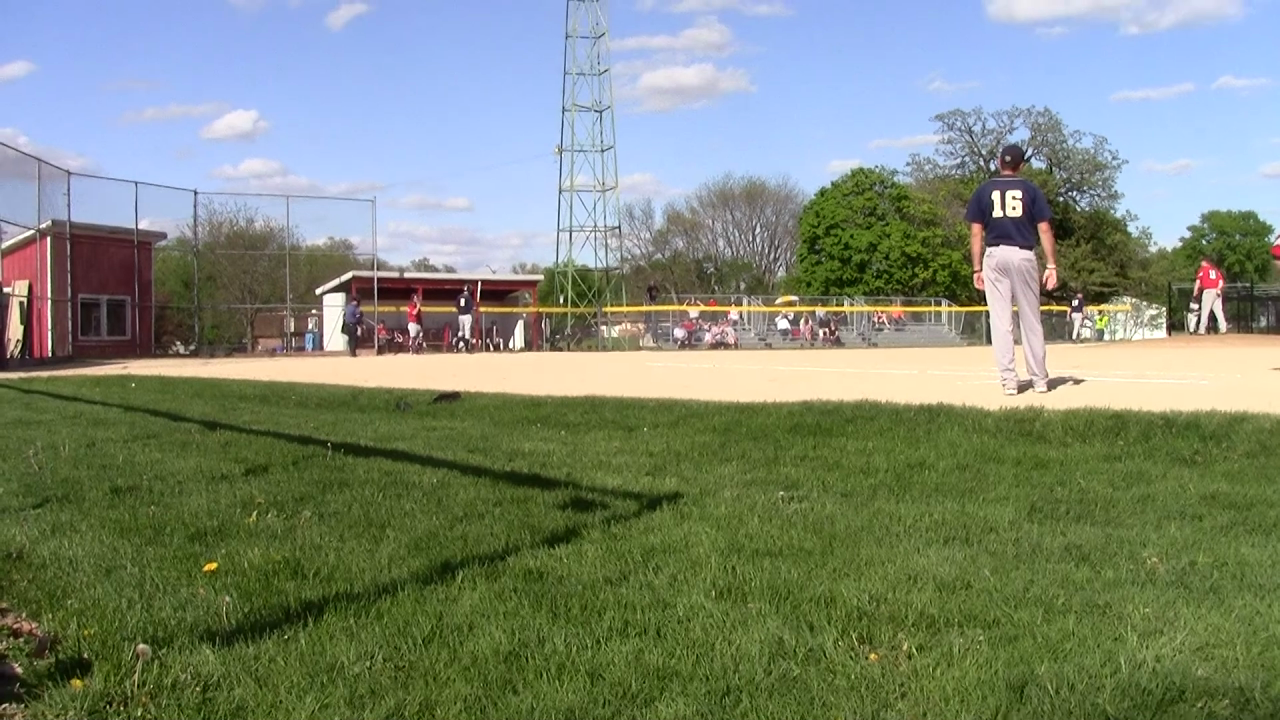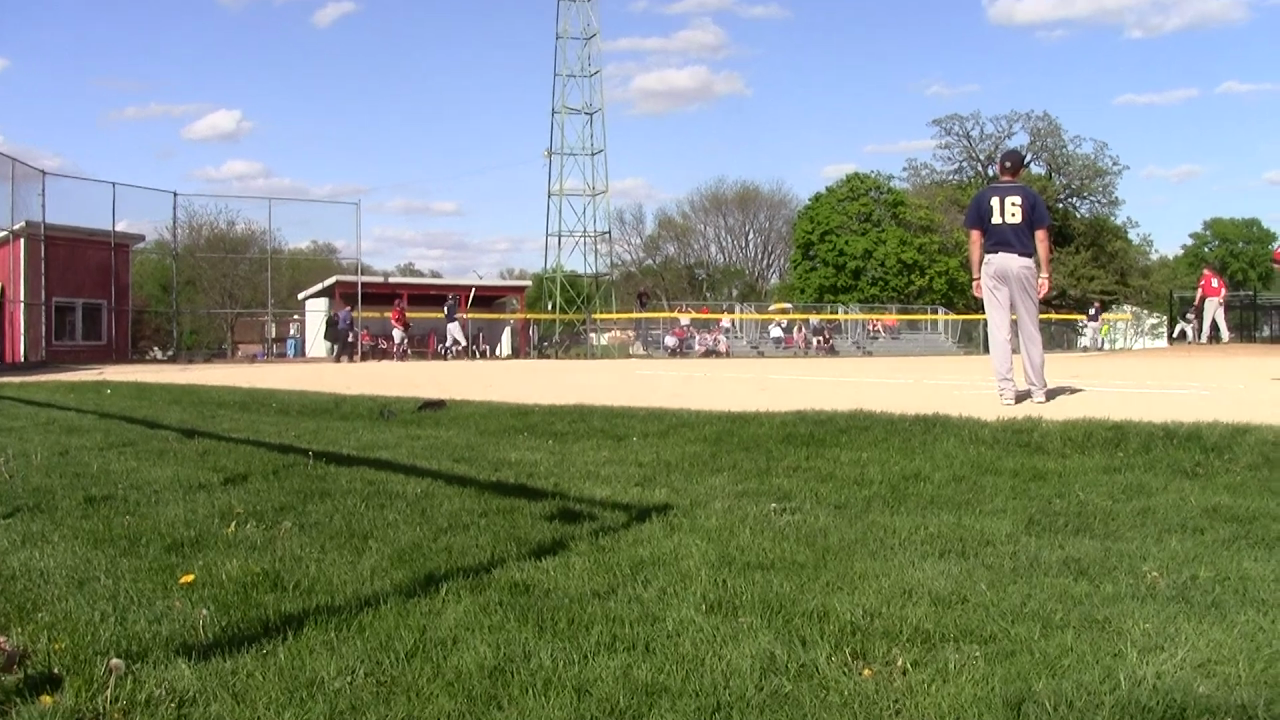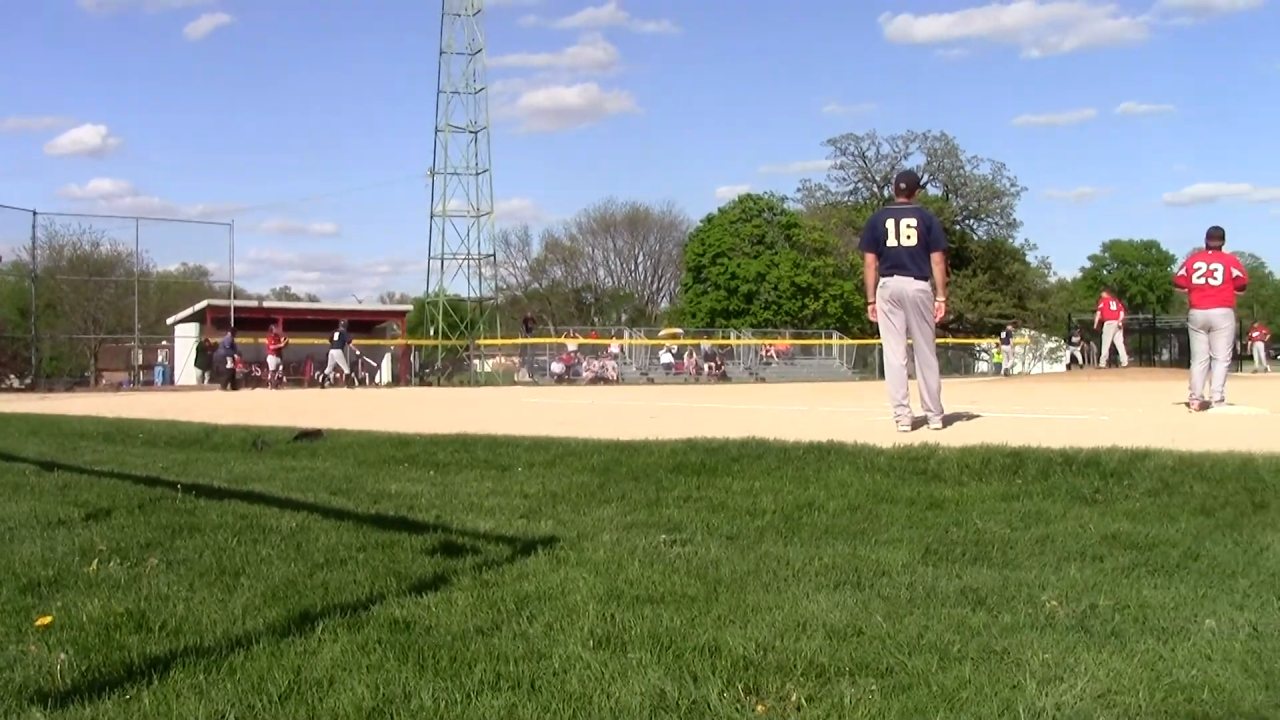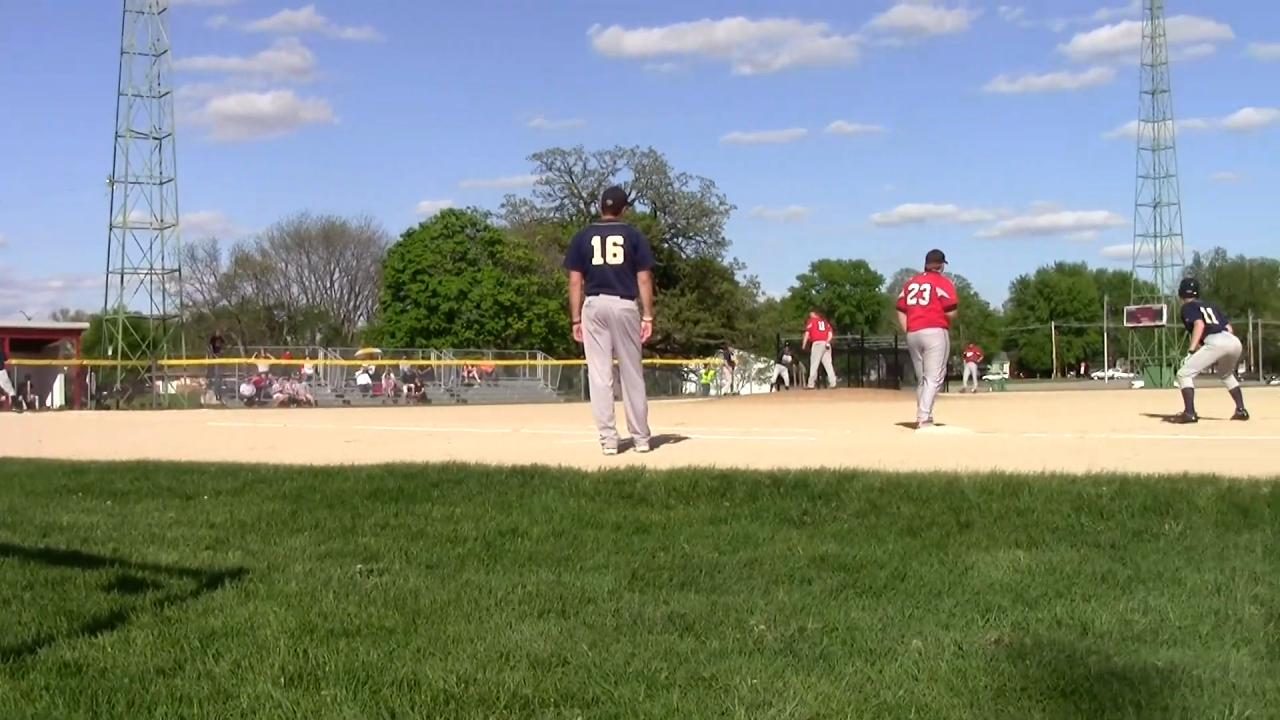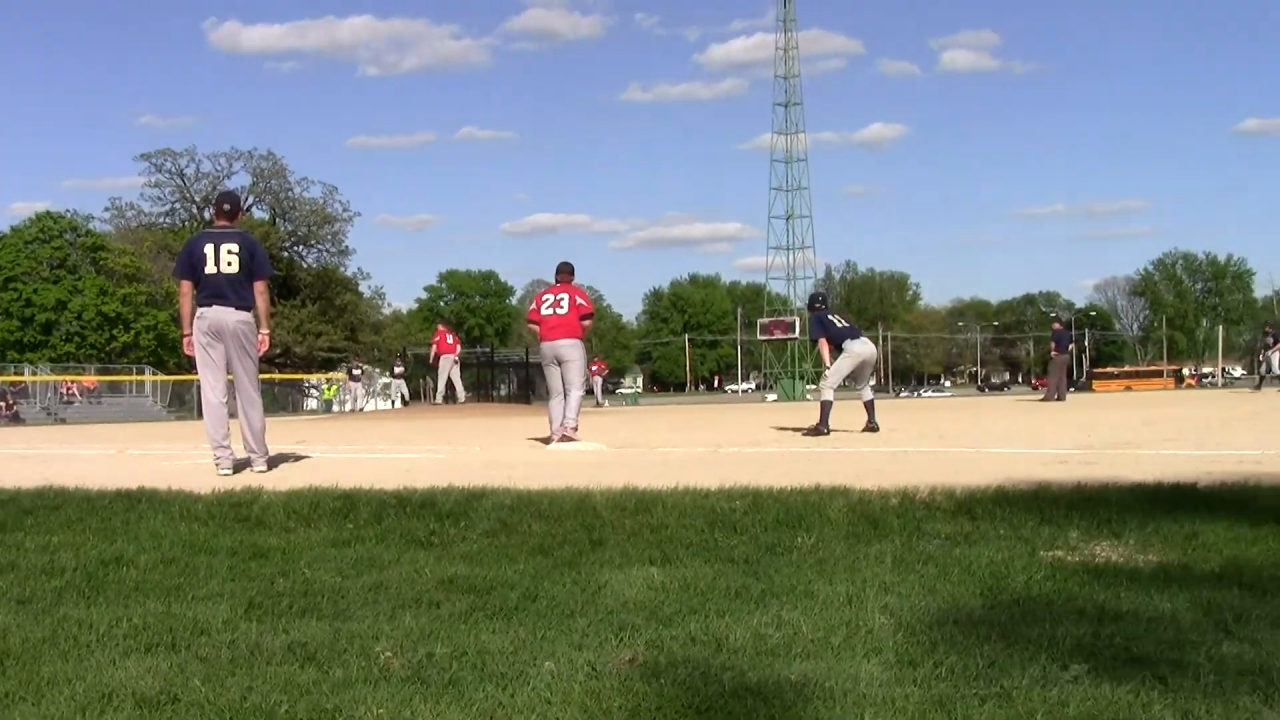
dt=0.7s
person 1, frame 1
left shoulder: (983, 191)
right shoulder: (1031, 190)
left elbow: (976, 232)
right elbow: (1044, 229)
left wrist: (977, 268)
right wrist: (1051, 265)
left hip: (994, 256)
right hip: (1024, 256)
left knee: (1000, 320)
right knee: (1030, 319)
left ankle: (1009, 379)
right ankle: (1039, 378)
person 1, frame 2
left shoulder: (983, 196)
right shoulder: (1031, 196)
left elbow: (975, 239)
right elbow: (1041, 237)
left wrist: (976, 275)
right wrist: (1044, 273)
left hip: (993, 263)
right hip: (1023, 264)
left knee: (998, 328)
right knee: (1029, 328)
left ankle: (1006, 389)
right ankle: (1038, 388)
person 1, frame 3
left shoulder: (877, 219)
right shoulder: (926, 217)
left elbow: (870, 263)
right elbow: (937, 260)
left wrist: (871, 299)
right wrist: (941, 297)
left hip: (888, 287)
right hip: (919, 287)
left knee: (894, 354)
right knee: (926, 353)
left ankle: (902, 415)
right ankle: (934, 415)
person 1, frame 4
left shoulder: (583, 236)
right shoulder: (633, 235)
left elbow: (575, 281)
right elbow: (644, 279)
left wrist: (576, 319)
right wrist: (647, 316)
left hip: (594, 306)
right hip: (625, 306)
left knee: (599, 375)
right knee: (632, 374)
left ankle: (608, 438)
right ankle: (641, 437)
person 1, frame 5
left shoulder: (195, 243)
right shoulder: (250, 243)
left elbow: (185, 292)
right elbow: (261, 290)
left wrist: (186, 331)
right wrist: (265, 329)
left hip: (206, 318)
right hip: (240, 318)
left knee: (213, 391)
right knee: (248, 390)
left ankle: (223, 458)
right ankle: (258, 457)
